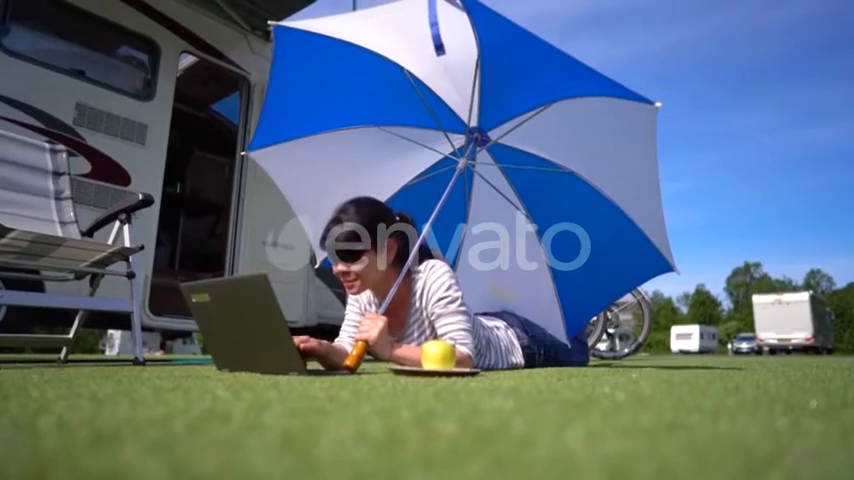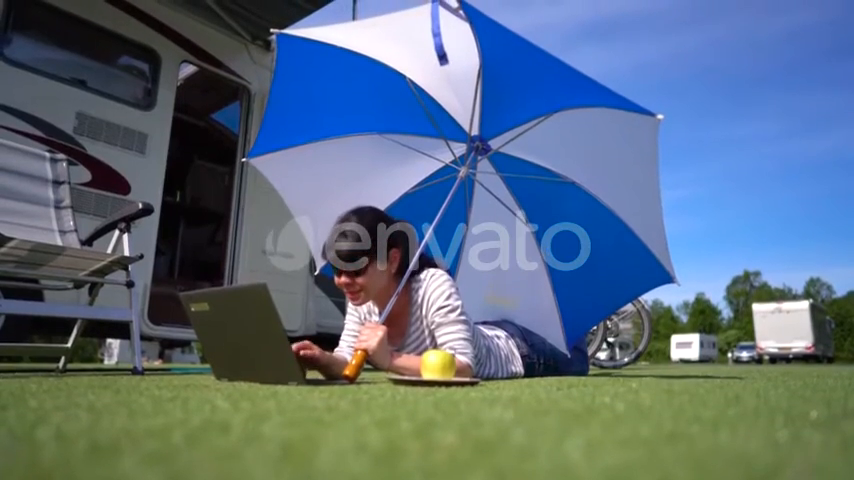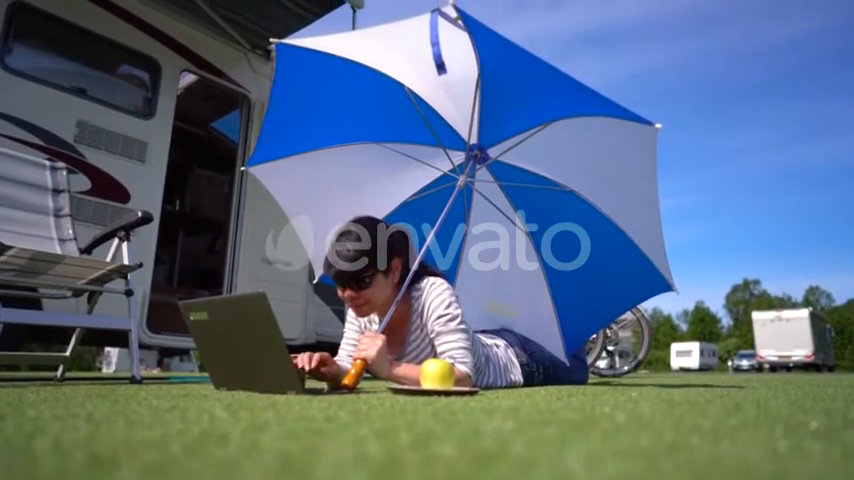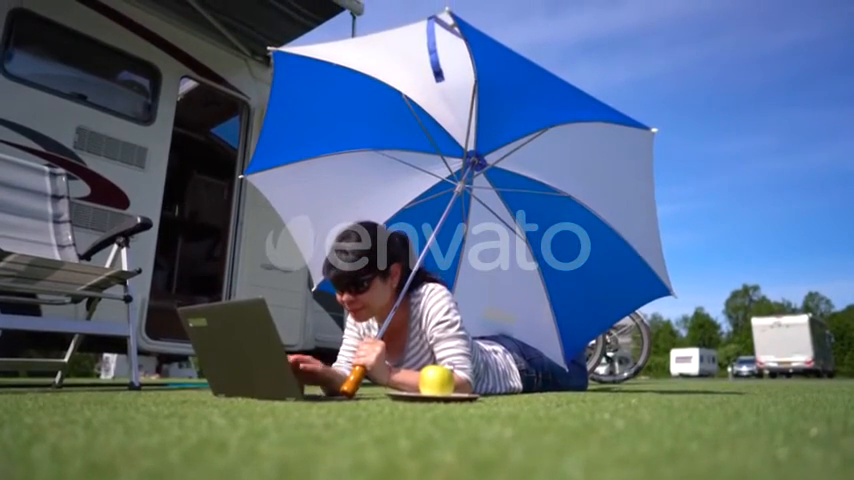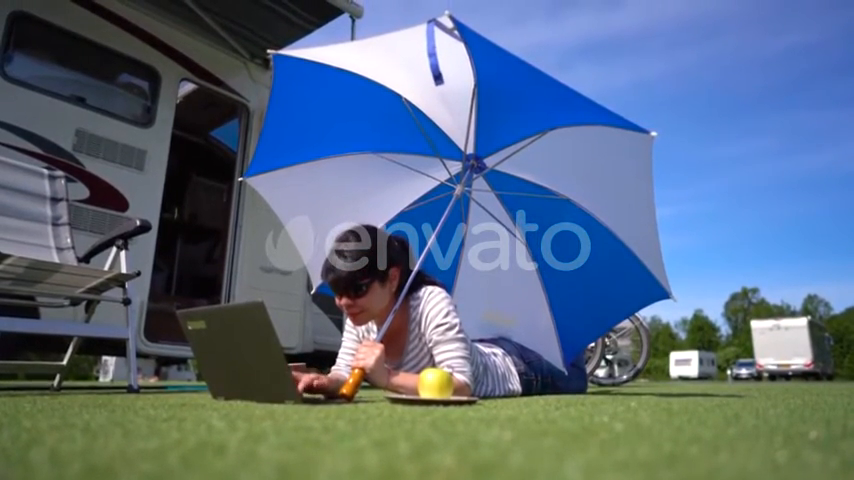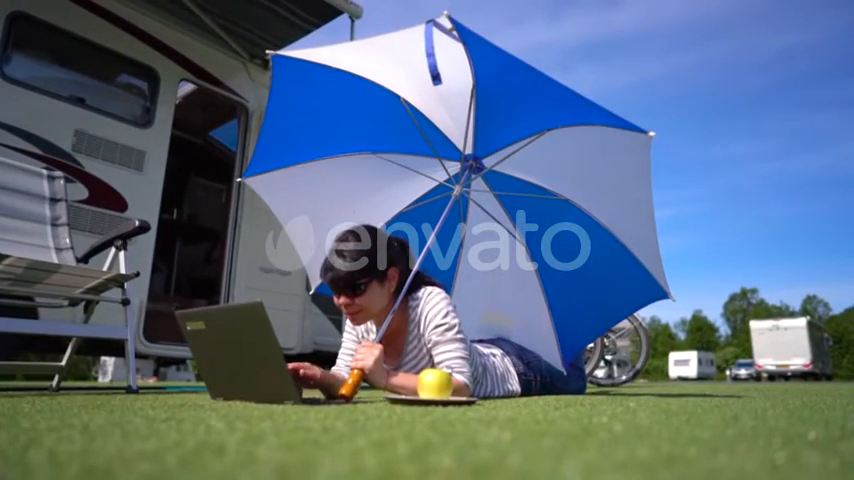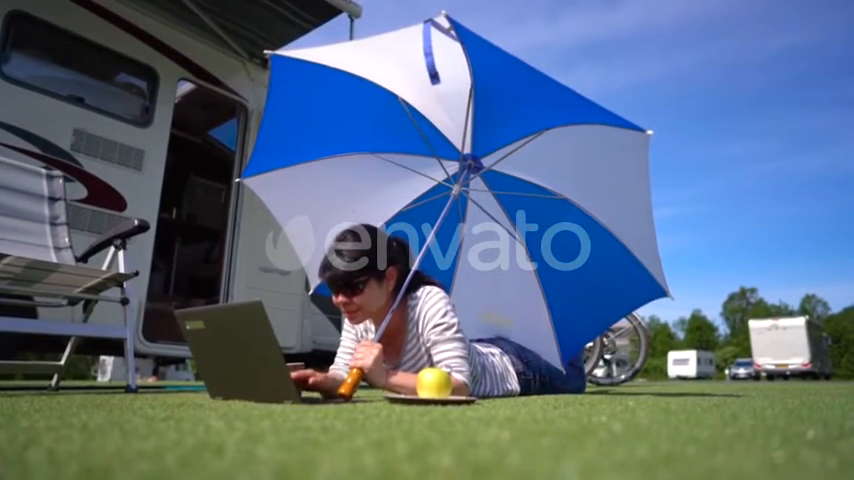
dt=0.7s
person 1, frame 1
left shoulder: (434, 277)
right shoulder: (361, 292)
left elbow: (463, 358)
right elbow: (345, 353)
left wrist: (391, 350)
right wrist: (323, 350)
left hip: (517, 344)
person 1, frame 2
left shoulder: (434, 286)
right shoulder: (361, 301)
left elbow: (463, 367)
right elbow: (345, 363)
left wrist: (390, 360)
right wrist: (325, 361)
left hip: (514, 351)
person 1, frame 3
left shoulder: (433, 293)
right shoulder: (359, 310)
left elbow: (463, 376)
right elbow: (344, 371)
left wrist: (390, 369)
right wrist: (328, 369)
left hip: (514, 360)
person 1, frame 4
left shoulder: (432, 300)
right shoulder: (359, 316)
left elbow: (462, 383)
right elbow: (343, 377)
left wrist: (389, 375)
right wrist: (325, 375)
left hip: (514, 366)
person 1, frame 5
left shoulder: (432, 302)
right shoulder: (359, 319)
left elbow: (461, 386)
right elbow: (343, 376)
left wrist: (388, 378)
right wrist: (326, 383)
left hip: (513, 369)
person 1, frame 6
left shoulder: (431, 303)
right shoulder: (357, 318)
left elbow: (461, 386)
right elbow: (343, 379)
left wrist: (387, 379)
right wrist: (324, 379)
left hip: (513, 370)
person 1, frame 7
left shoulder: (429, 303)
right shoulder: (357, 318)
left elbow: (459, 385)
right elbow: (340, 377)
left wrist: (386, 378)
right wrist: (324, 381)
left hip: (512, 369)
